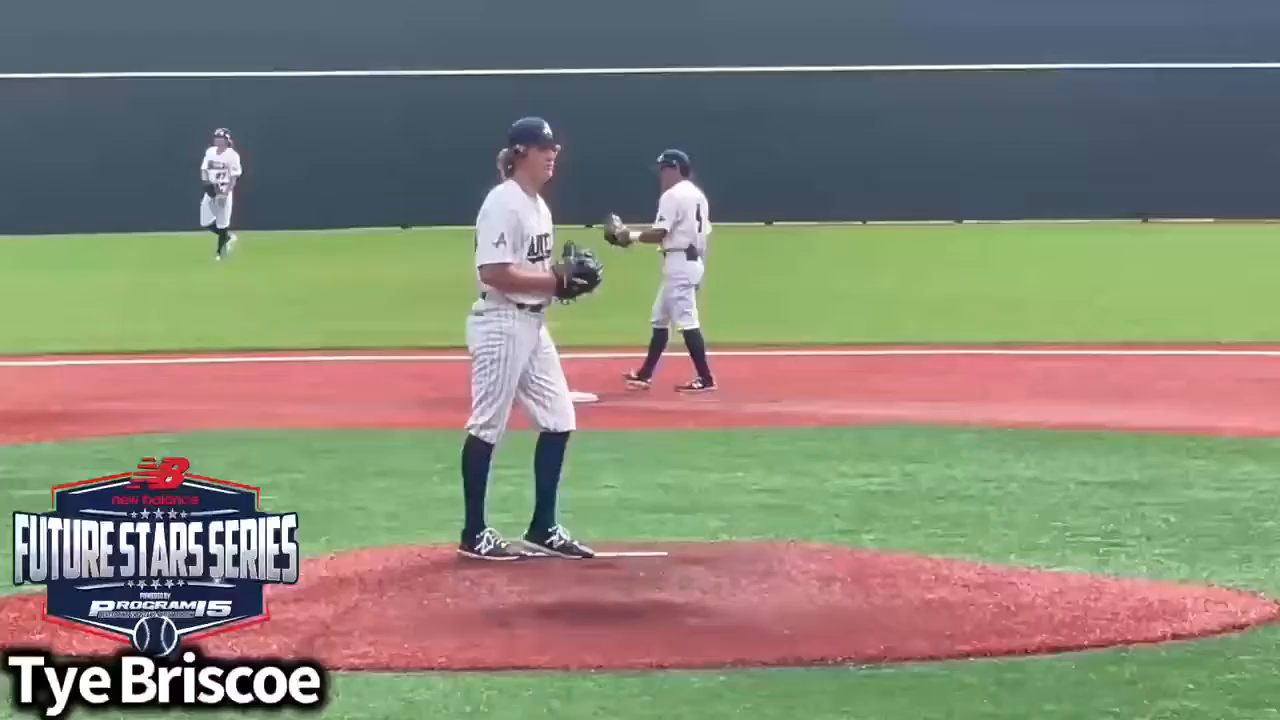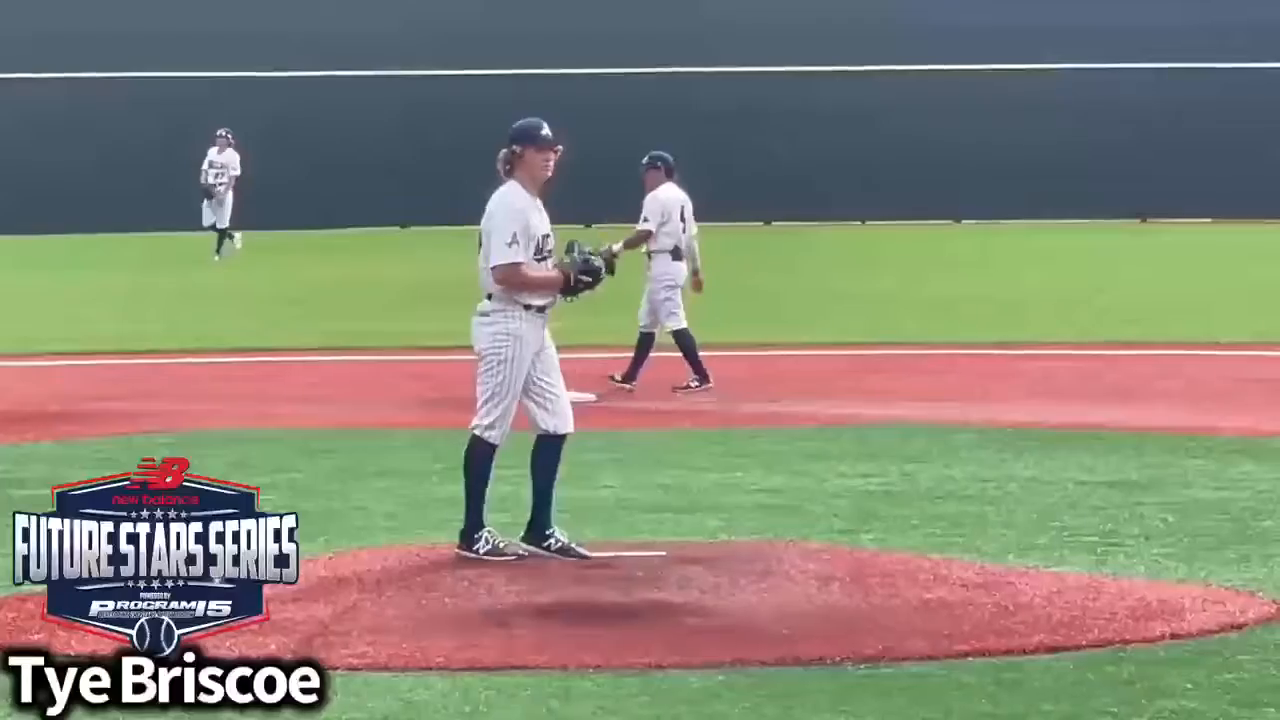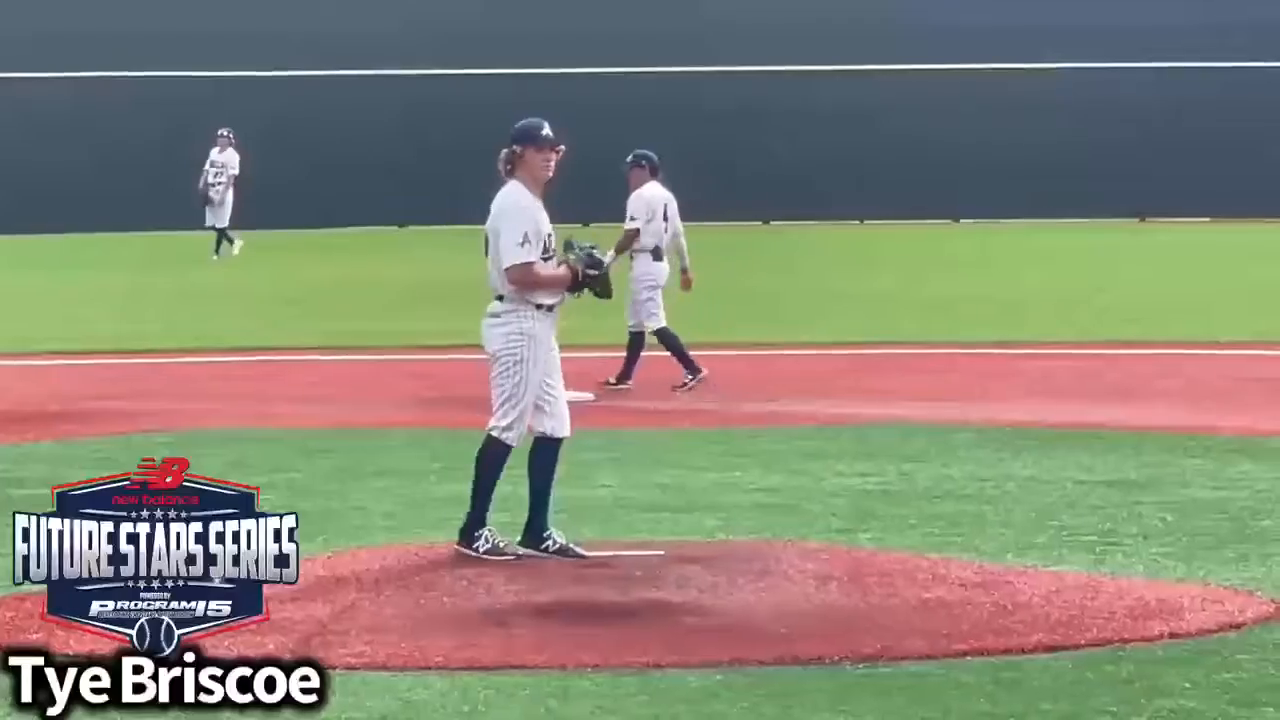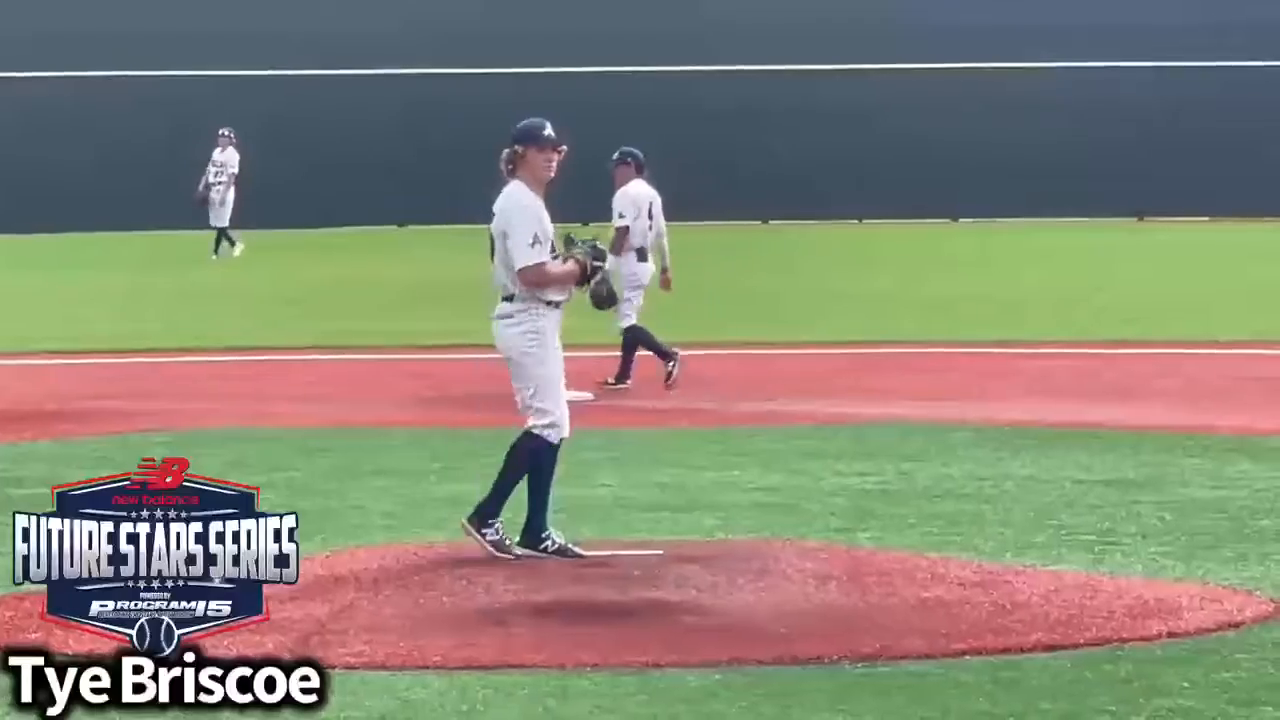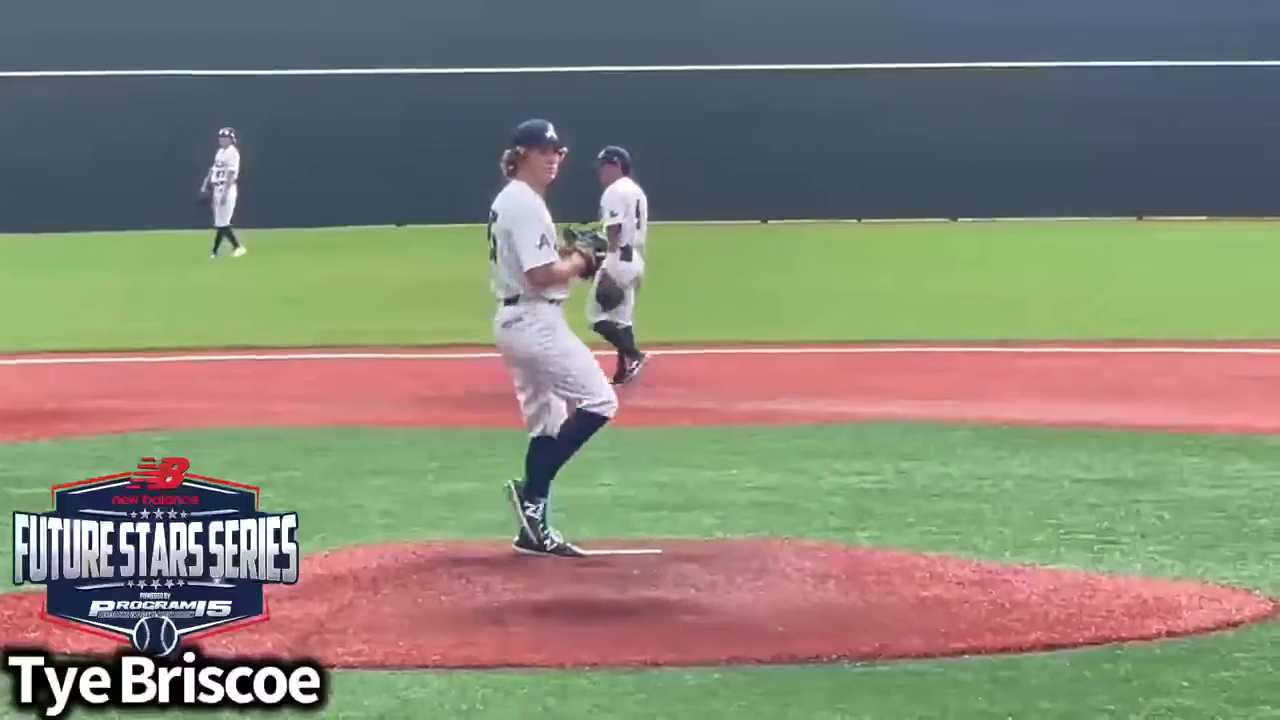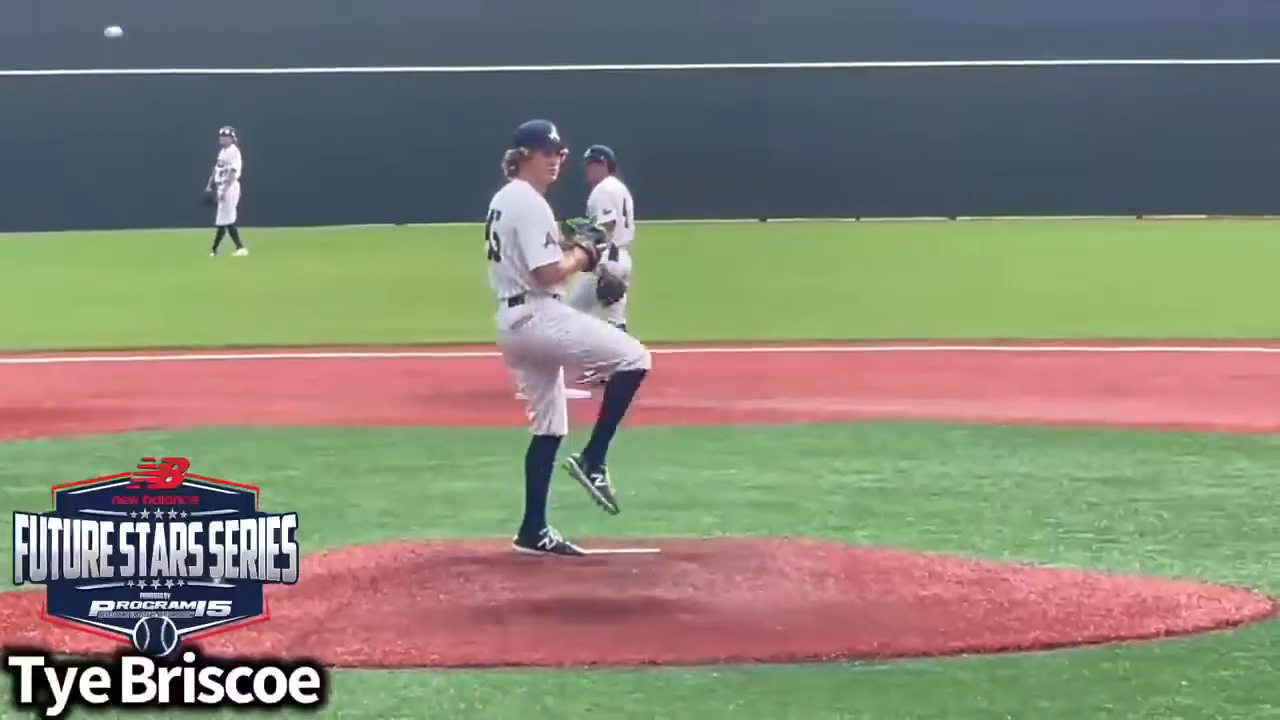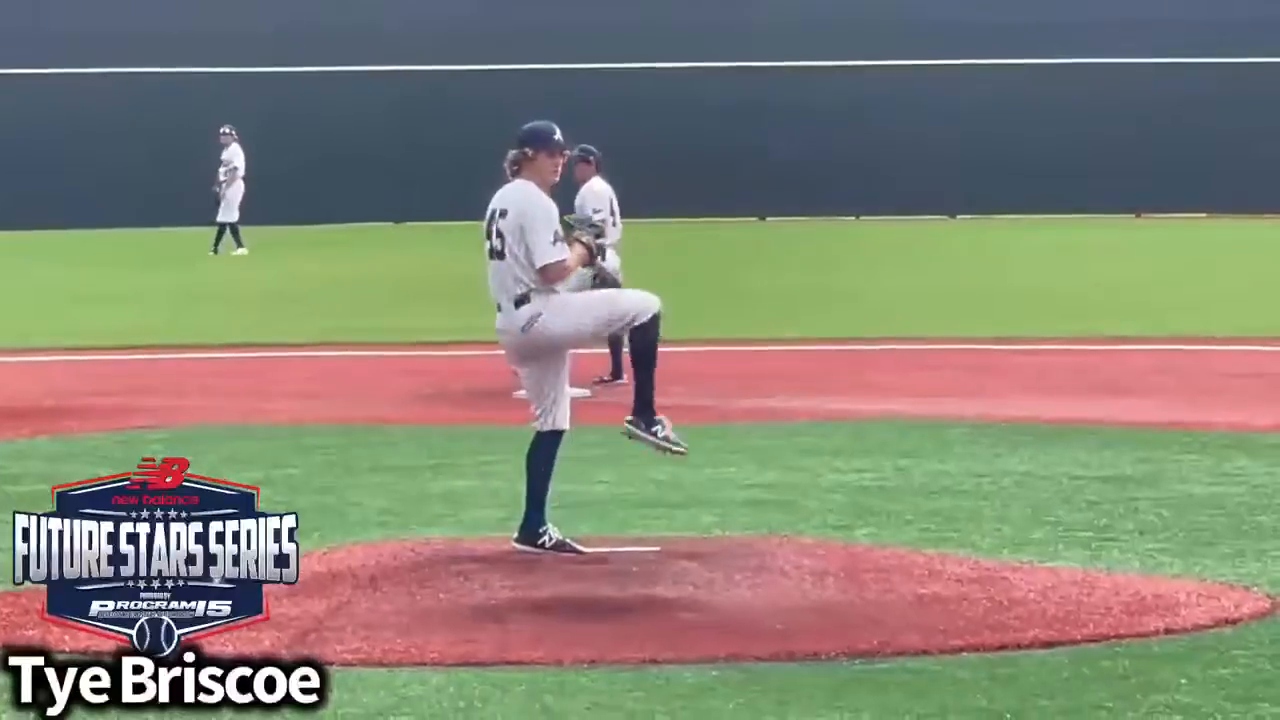
dt=0.1s
person 1, frame 1
left shoulder: (539, 205)
right shoulder: (503, 203)
right elbow: (494, 273)
left wrist: (562, 276)
right wrist: (557, 281)
left hip: (533, 327)
right hip: (501, 326)
left knee: (558, 422)
right knee: (487, 427)
left ankle: (543, 529)
right ankle: (474, 533)
person 1, frame 2
left shoulder: (534, 204)
right shoulder: (508, 203)
right elbow: (506, 274)
left wrist: (567, 273)
right wrist: (563, 279)
left hip: (534, 327)
right hip: (506, 327)
left knee: (556, 425)
right knee: (491, 427)
left ankle: (540, 531)
right ankle: (473, 533)
person 1, frame 3
left shoulder: (530, 202)
right shoulder: (516, 203)
right elbow: (521, 274)
left wrist: (564, 269)
right wrist: (569, 274)
left hip: (535, 324)
right hip: (517, 326)
left knee: (553, 427)
right knee: (509, 428)
left ankle: (536, 533)
right ankle: (473, 531)
person 1, frame 4
left shoulder: (527, 200)
right shoulder: (521, 203)
right elbow: (533, 275)
left wrist: (572, 264)
right wrist: (579, 269)
left hip: (538, 322)
right hip: (529, 324)
left knee: (552, 426)
right knee: (546, 425)
left ankle: (535, 532)
right ankle: (485, 516)
person 1, frame 5
left shoulder: (511, 199)
right shoulder: (525, 204)
right elbow: (540, 276)
left wrist: (568, 258)
right wrist: (579, 263)
left hip: (516, 322)
right hip: (533, 323)
left knee: (550, 424)
right knee: (599, 401)
left ankle: (535, 530)
right ankle: (532, 489)
person 1, frame 6
left shoulder: (505, 200)
right shoulder: (528, 203)
right elbow: (547, 273)
left wrist: (568, 247)
right wrist: (582, 255)
left hip: (515, 323)
right hip: (539, 320)
left knee: (550, 424)
right knee: (634, 360)
left ankle: (534, 530)
right ankle: (592, 461)
person 1, frame 7
left shoulder: (500, 200)
right shoulder: (535, 202)
right elbow: (552, 272)
left wrist: (566, 246)
right wrist: (580, 251)
left hip: (513, 327)
right hip: (543, 318)
left knee: (550, 422)
right knee: (645, 308)
left ankle: (533, 529)
right ankle: (645, 418)
person 2, frame 1
left shoulder: (672, 195)
right shoulder: (698, 195)
left elbow: (658, 234)
right elbow: (704, 234)
left wrist: (629, 236)
right wrist: (699, 266)
left hip: (679, 263)
right hip: (693, 262)
left knee: (686, 321)
right knee: (660, 320)
left ankle: (705, 378)
right ankle: (644, 374)
person 2, frame 2
left shoulder: (657, 196)
right shoulder: (683, 197)
left elbow: (643, 235)
right elbow: (691, 236)
left wrist: (616, 248)
right wrist: (696, 270)
left hip: (663, 265)
right hip: (676, 263)
left knee: (675, 322)
right knee: (647, 322)
left ankle: (701, 376)
right ankle: (630, 376)
person 2, frame 3
left shoulder: (640, 195)
right shoulder: (667, 195)
left elbow: (631, 235)
right elbow: (678, 235)
left wrist: (610, 258)
right wrist: (684, 268)
left hip: (644, 263)
right hip: (658, 262)
left knee: (653, 323)
right knee: (636, 322)
left ankle: (693, 369)
right ankle: (625, 376)
person 2, frame 4
left shoulder: (626, 193)
right shoulder: (652, 193)
left elbow: (622, 233)
right elbow: (661, 234)
left wrist: (608, 262)
right wrist: (665, 268)
left hip: (629, 261)
right hip: (644, 261)
left knee: (627, 322)
right knee: (628, 320)
left ankle: (669, 357)
right ankle: (622, 376)
person 2, frame 5
left shoulder: (614, 191)
right shoulder: (637, 191)
left elbow: (613, 230)
right elbow: (642, 234)
left wrist: (606, 264)
left hip: (618, 260)
right hip: (633, 259)
left knee: (598, 318)
right knee: (623, 320)
left ankle: (634, 354)
right ankle: (622, 373)
person 2, frame 6
left shoulder: (602, 190)
right shoulder: (622, 190)
left elbow: (606, 227)
left wrist: (601, 264)
left hip: (608, 258)
right hip: (622, 258)
left knee: (573, 308)
right knee: (615, 318)
person 2, frame 7
left shoulder: (591, 190)
right shoulder: (605, 189)
left elbow: (597, 228)
left wrist: (598, 263)
left hip: (597, 259)
right hip: (608, 259)
right ankle: (616, 373)
